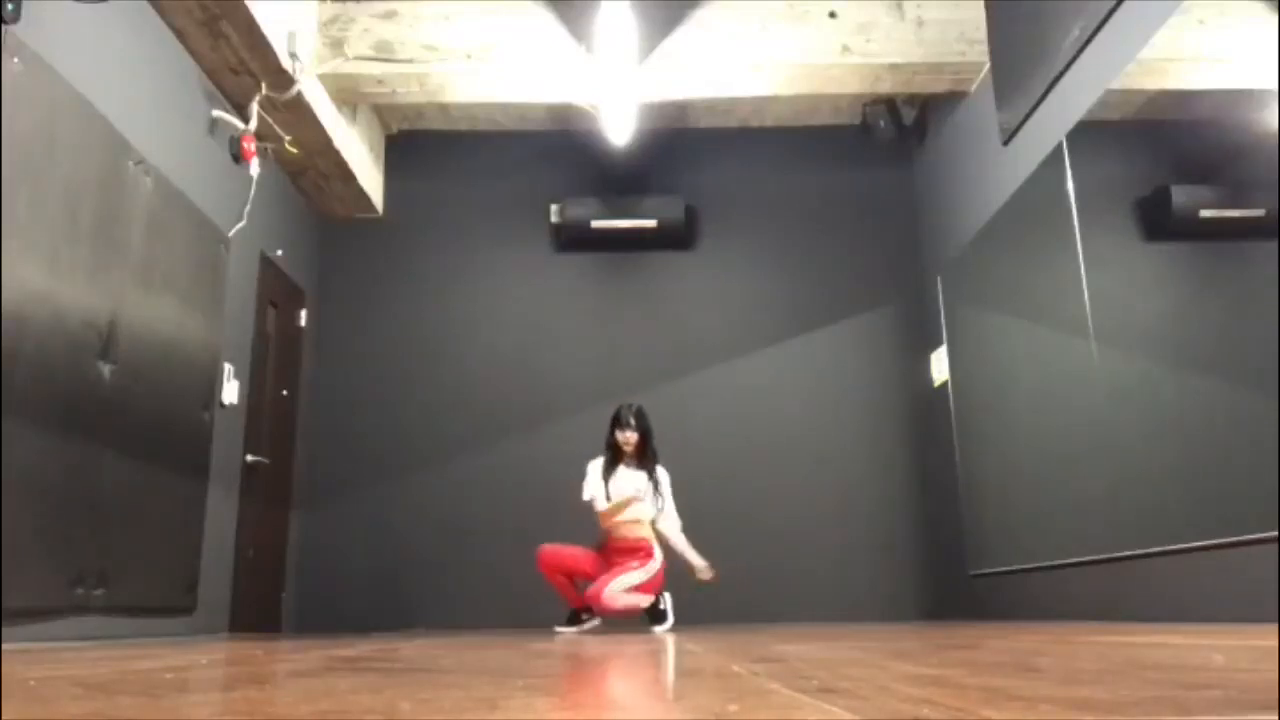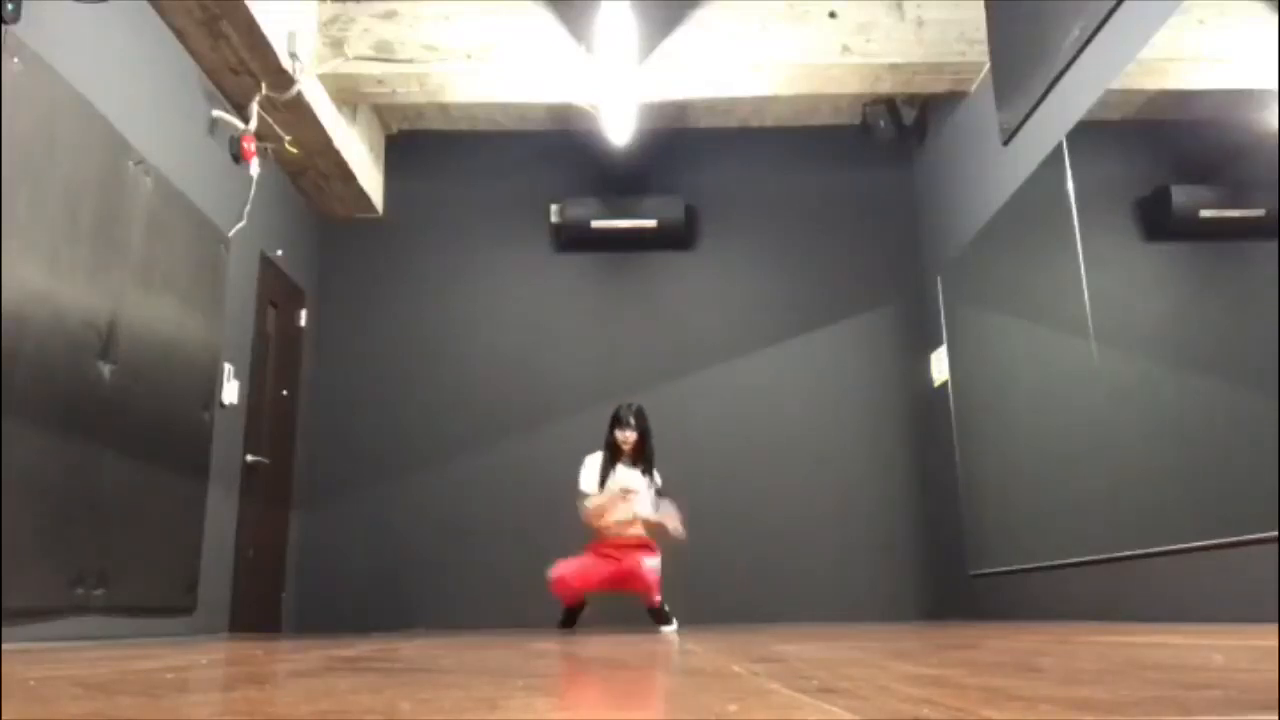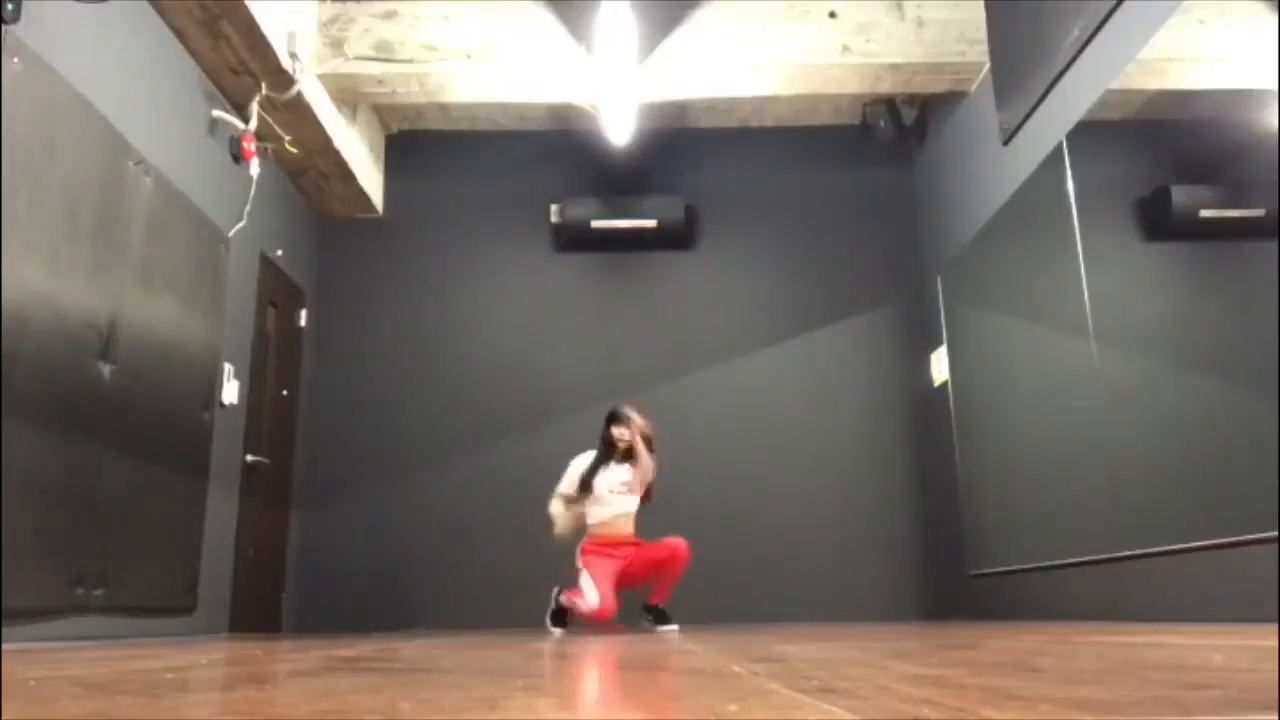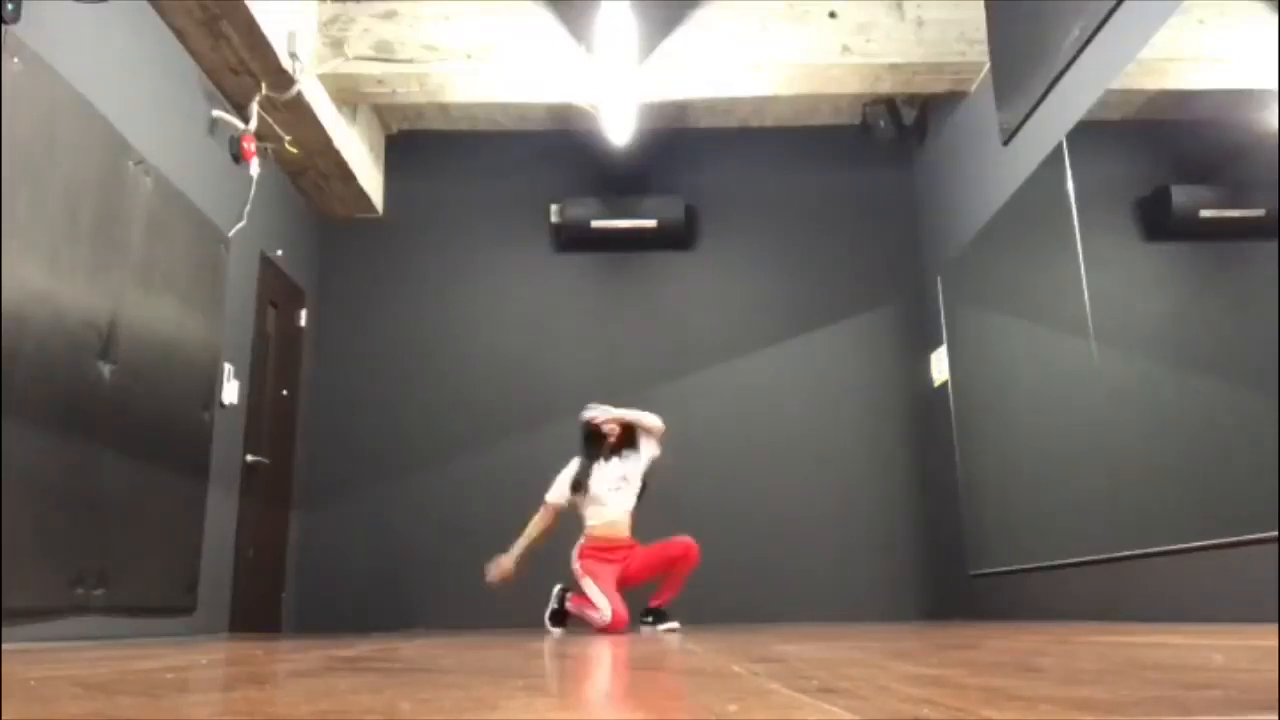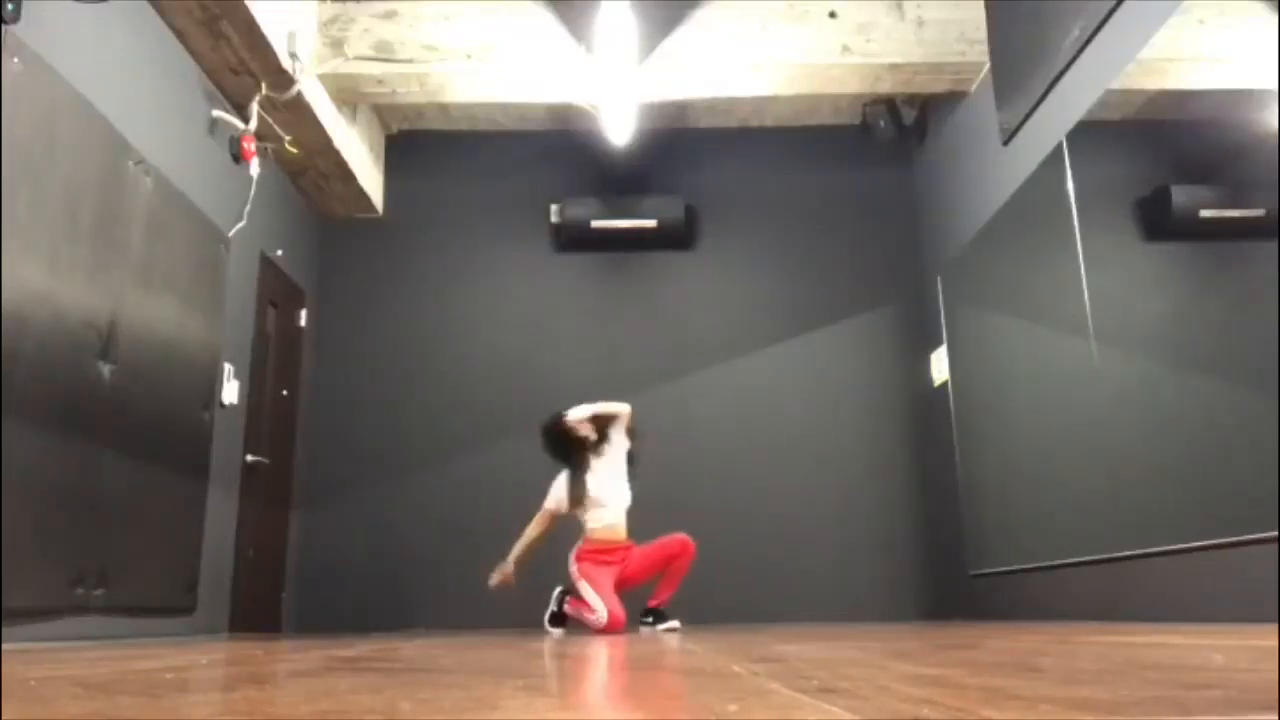
dt=0.1s
person 1, frame 1
left shoulder: (656, 473)
right shoulder: (599, 467)
left elbow: (666, 523)
right elbow: (602, 516)
left wrist: (694, 559)
right wrist: (627, 499)
left hip: (645, 558)
right hip: (609, 556)
left knee: (602, 596)
right knee: (547, 556)
left ankle: (652, 601)
right ankle: (584, 610)
person 1, frame 2
left shoulder: (648, 473)
right shoulder: (596, 463)
left elbow: (649, 516)
right elbow: (590, 514)
left wrist: (665, 519)
right wrist: (619, 490)
left hip: (639, 550)
right hip: (602, 553)
left knee: (643, 567)
right knee: (560, 577)
left ankle: (656, 606)
right ankle: (573, 605)
person 1, frame 3
left shoulder: (638, 467)
right shoulder: (587, 463)
left elbow: (646, 477)
right elbow: (558, 501)
left wrist: (638, 440)
right wrist: (562, 517)
left hip: (633, 551)
right hip: (597, 553)
left knee: (677, 548)
right knee: (600, 611)
left ankle: (655, 608)
right ankle: (566, 599)
person 1, frame 4
left shoulder: (633, 459)
right shoulder: (580, 467)
left elbow: (656, 425)
right elbow: (546, 514)
left wrist: (614, 414)
right wrist: (512, 555)
left hip: (629, 554)
right hip: (593, 557)
left knee: (687, 548)
right knee: (616, 620)
left ankle: (654, 612)
right ankle: (567, 600)
person 1, frame 5
left shoulder: (612, 454)
right shoulder: (572, 476)
left elbow: (624, 410)
right elbow: (543, 519)
left wrist: (586, 410)
right wrist: (511, 559)
left hip: (626, 556)
right hip: (591, 560)
left knee: (683, 545)
right knee: (613, 622)
left ankle: (653, 612)
right ankle: (566, 603)
